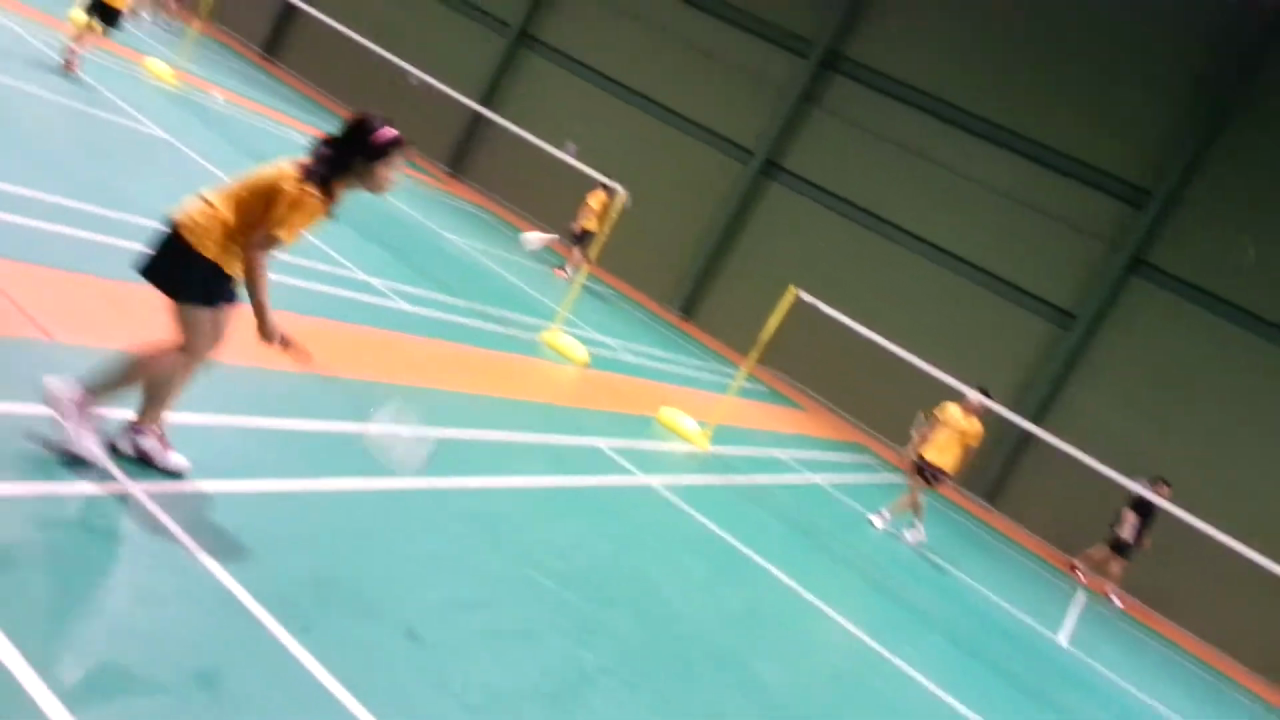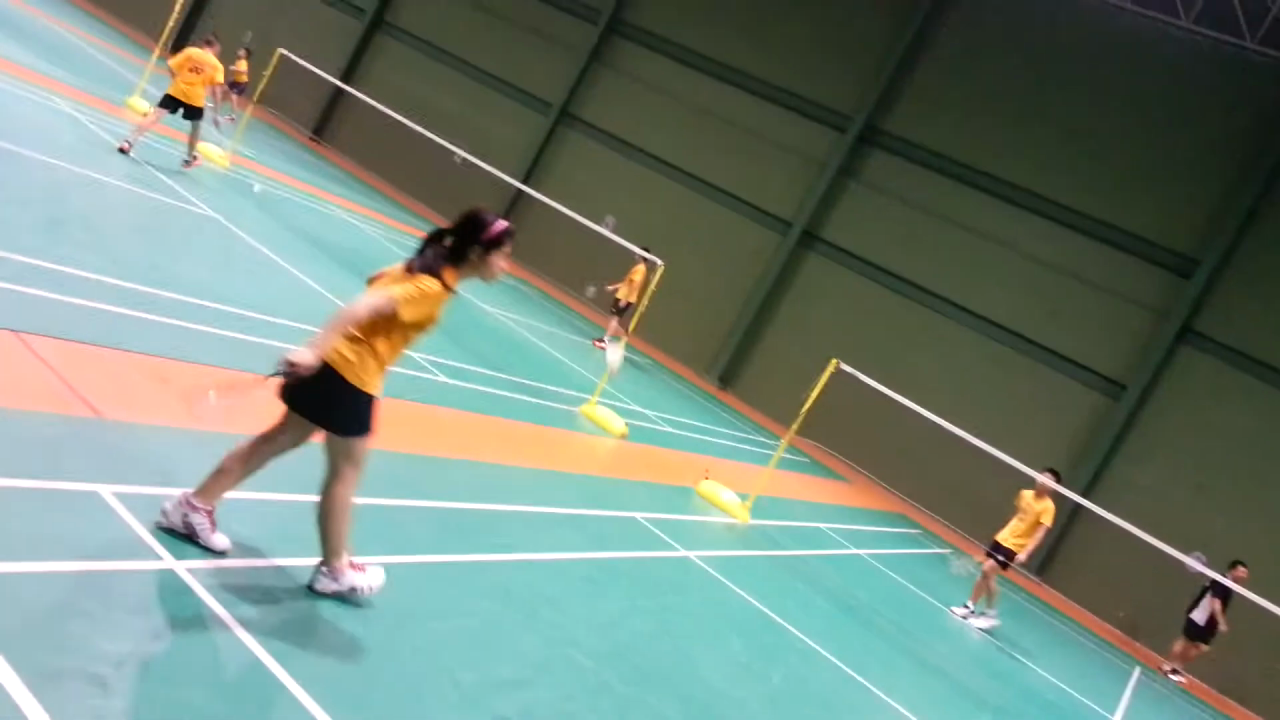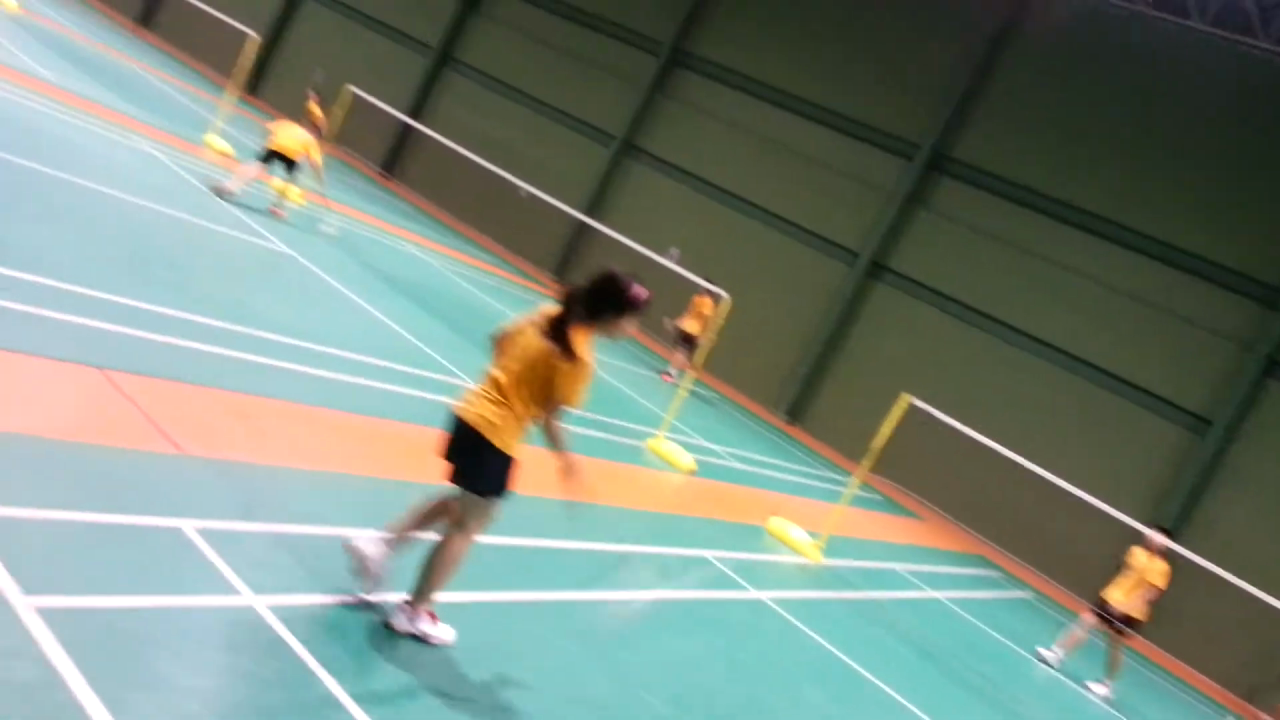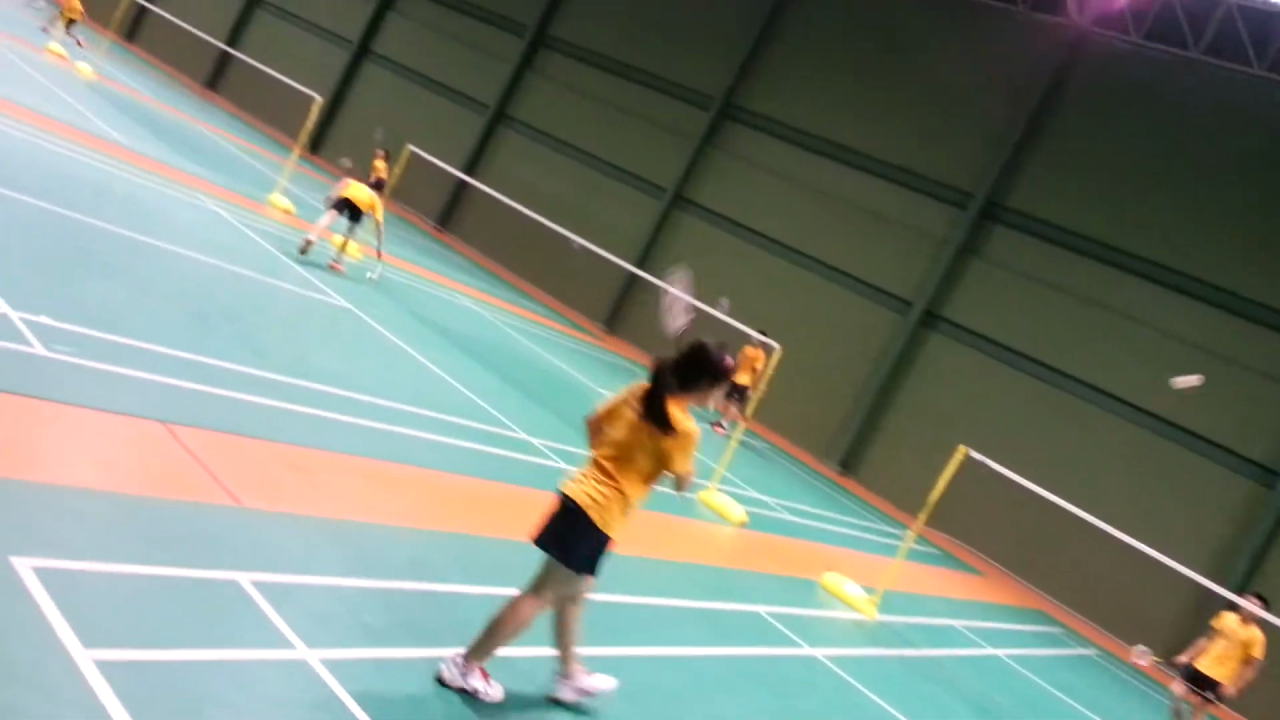
dt=0.3s
person 1, frame 1
left shoulder: (317, 176)
right shoulder: (308, 197)
right elbow: (255, 254)
right wrist: (264, 318)
left hip: (212, 250)
right hip: (204, 245)
left knee: (203, 342)
right knee: (196, 348)
left ankle: (141, 432)
right ankle: (79, 398)
person 1, frame 2
left shoulder: (430, 268)
right shoulder: (434, 290)
left elbow: (375, 284)
right elbow: (364, 308)
right wrist: (316, 350)
left hip: (333, 362)
right hip: (350, 374)
left knee: (284, 437)
right knee: (347, 470)
left ankle: (194, 507)
right ankle: (334, 568)
person 1, frame 3
left shoulder: (549, 316)
right shoulder: (579, 361)
left elbow: (501, 339)
right elbow: (548, 421)
right wrist: (565, 458)
left hip: (472, 411)
right hip: (496, 435)
left knee: (457, 508)
right knee: (469, 525)
left ankle: (380, 545)
right ankle: (415, 613)
person 1, frame 4
left shoulder: (640, 392)
right shoulder: (684, 431)
left elbow: (594, 423)
right elbow: (683, 483)
left hip: (579, 495)
right hip: (597, 515)
left knee: (573, 591)
right knee: (545, 593)
left ankle: (571, 676)
right ankle: (466, 667)
